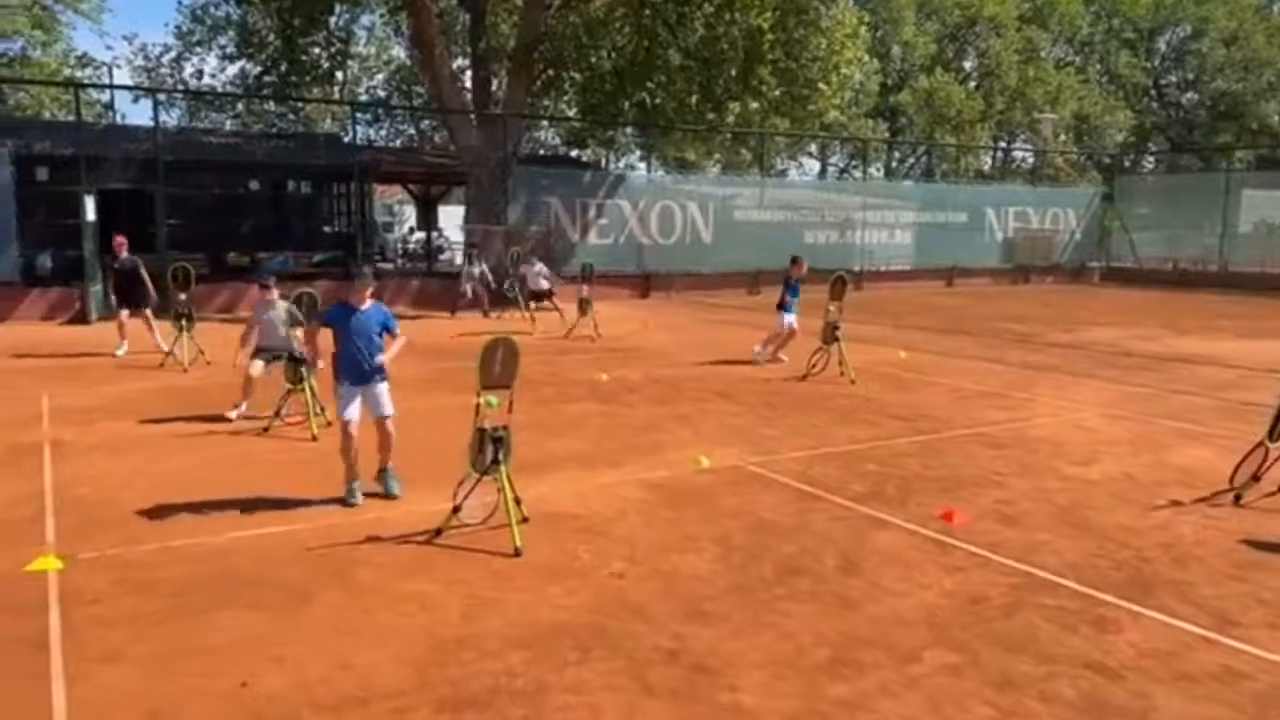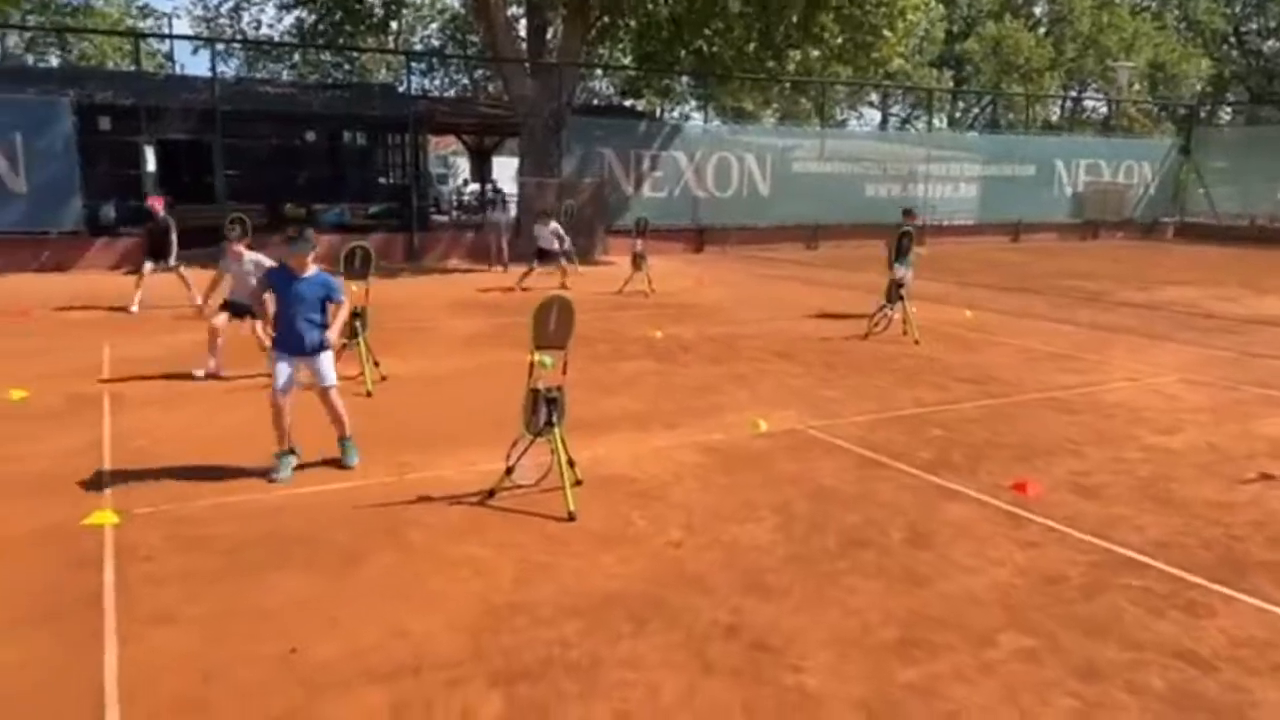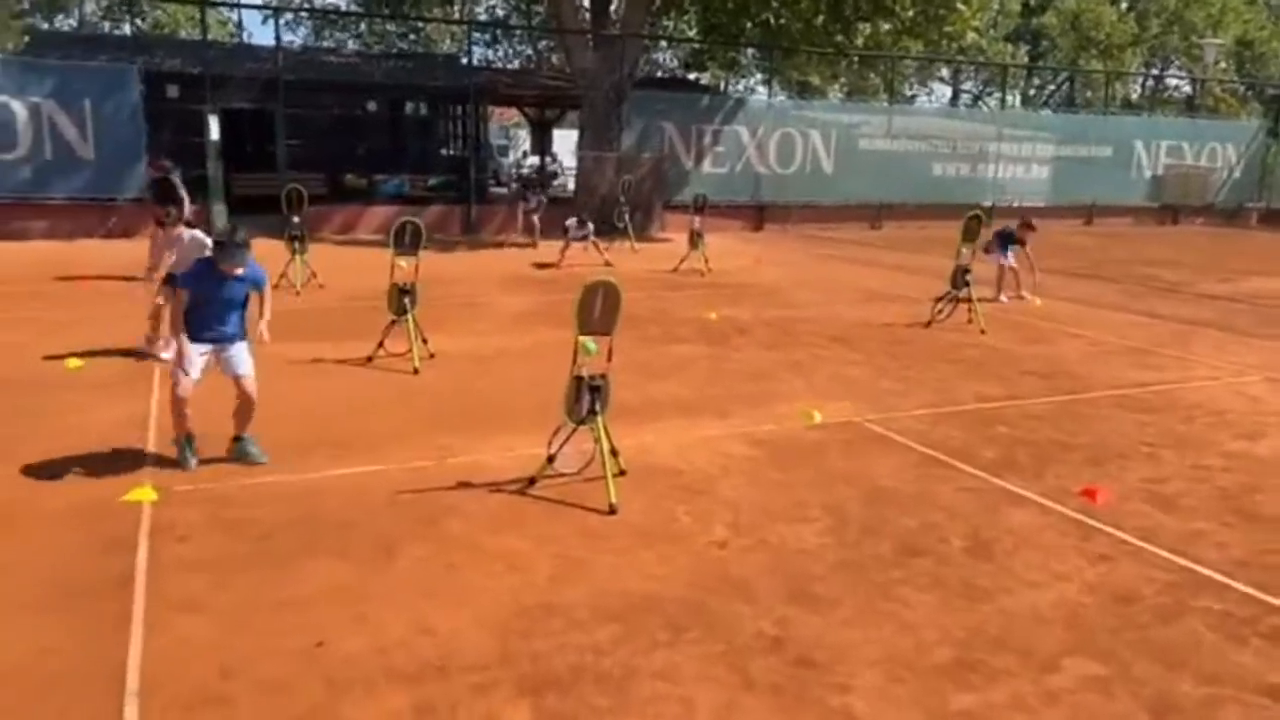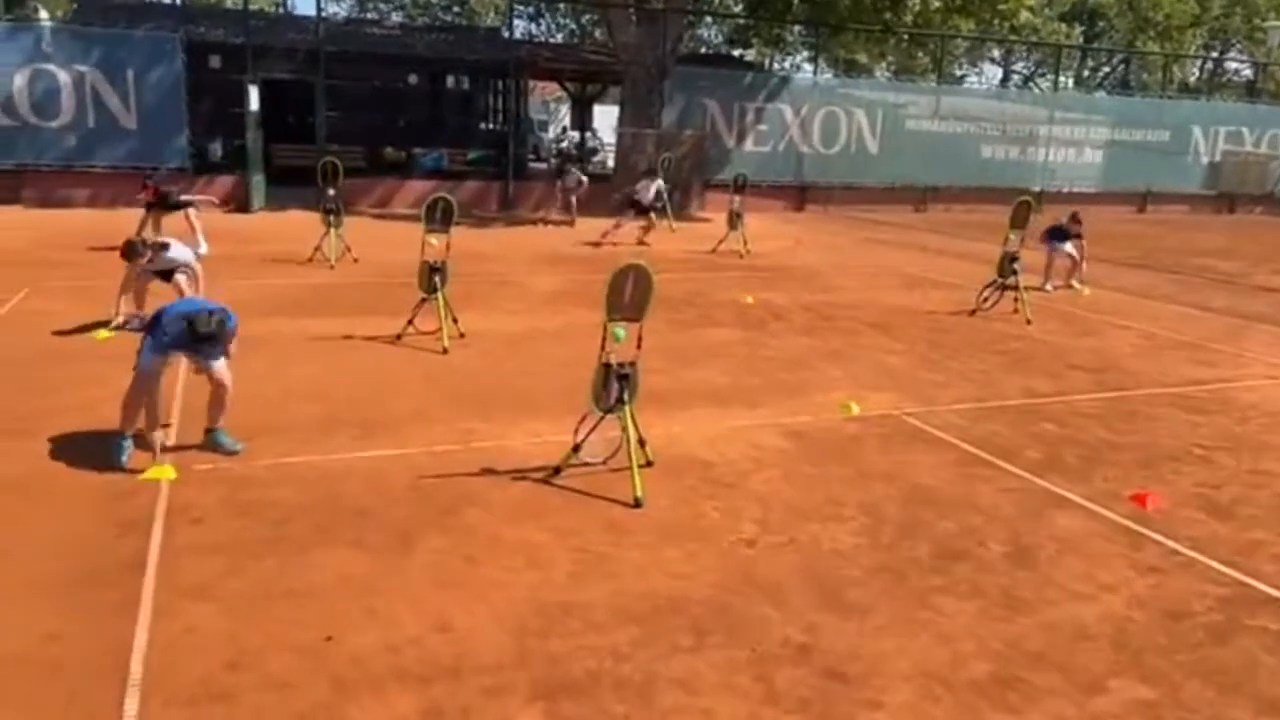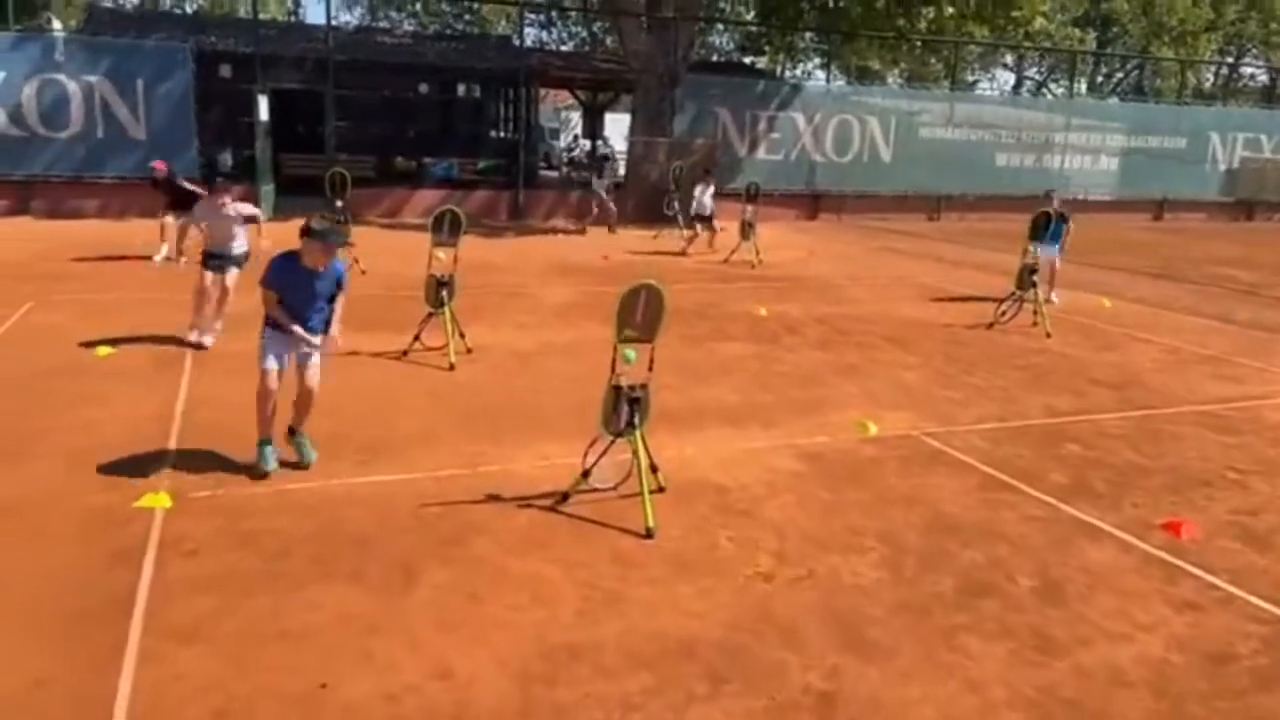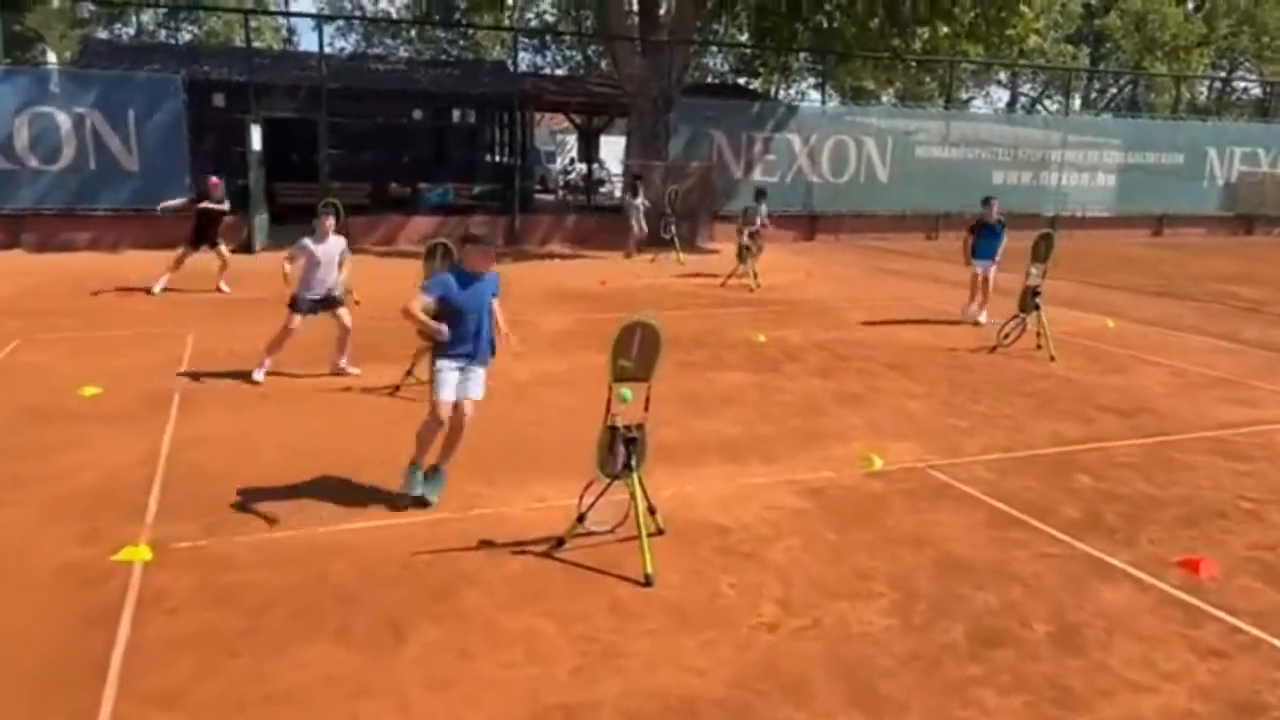
dt=0.4s
person 1, frame 1
left shoulder: (381, 312)
right shoulder: (335, 311)
left elbow: (399, 337)
right elbow: (311, 331)
left wrist: (387, 355)
right wrist: (315, 356)
left hip: (375, 379)
right hip: (346, 381)
left knee: (387, 429)
right knee: (349, 431)
left ankle: (385, 472)
right ankle: (352, 482)
person 1, frame 2
left shoulder: (325, 281)
right shoulder: (275, 274)
left elbow: (343, 304)
right elbow: (257, 295)
left wrist: (335, 330)
right wrist: (264, 320)
left hip: (317, 348)
right hip: (283, 349)
left knee: (329, 396)
right knee: (279, 402)
left ankle: (346, 440)
right ankle: (287, 454)
person 1, frame 3
left shoulder: (252, 273)
right shoulder: (198, 271)
left elbow: (263, 290)
right elbow: (178, 303)
left wrist: (263, 324)
right wrist: (181, 340)
left hip: (233, 338)
right hip: (196, 337)
left knee: (249, 393)
right knee: (181, 393)
left ankle: (241, 440)
right ankle: (185, 442)
person 1, frame 4
left shoulder: (226, 322)
right shoulder: (168, 333)
right elbow: (152, 382)
left wrist: (229, 345)
right wrist: (153, 426)
right hip: (160, 334)
left knee: (223, 383)
right knee: (142, 380)
left ankle: (214, 432)
right ankle: (124, 438)
person 1, frame 5
left shoulder: (337, 271)
right shoulder: (281, 266)
right elbow: (269, 303)
left wrist: (334, 325)
right wrist: (297, 331)
left hip: (315, 333)
right hip: (280, 330)
left knee: (310, 386)
right knee: (269, 385)
left ankle: (297, 432)
right ankle: (266, 444)
person 1, frame 6
left shoulder: (491, 278)
right shoulder: (444, 280)
right elbow: (410, 308)
left wrist: (501, 326)
right wrist: (431, 327)
left hip: (477, 359)
right hip: (447, 357)
left knee: (464, 417)
right knee: (440, 415)
left ankle: (438, 470)
right ankle: (415, 468)
